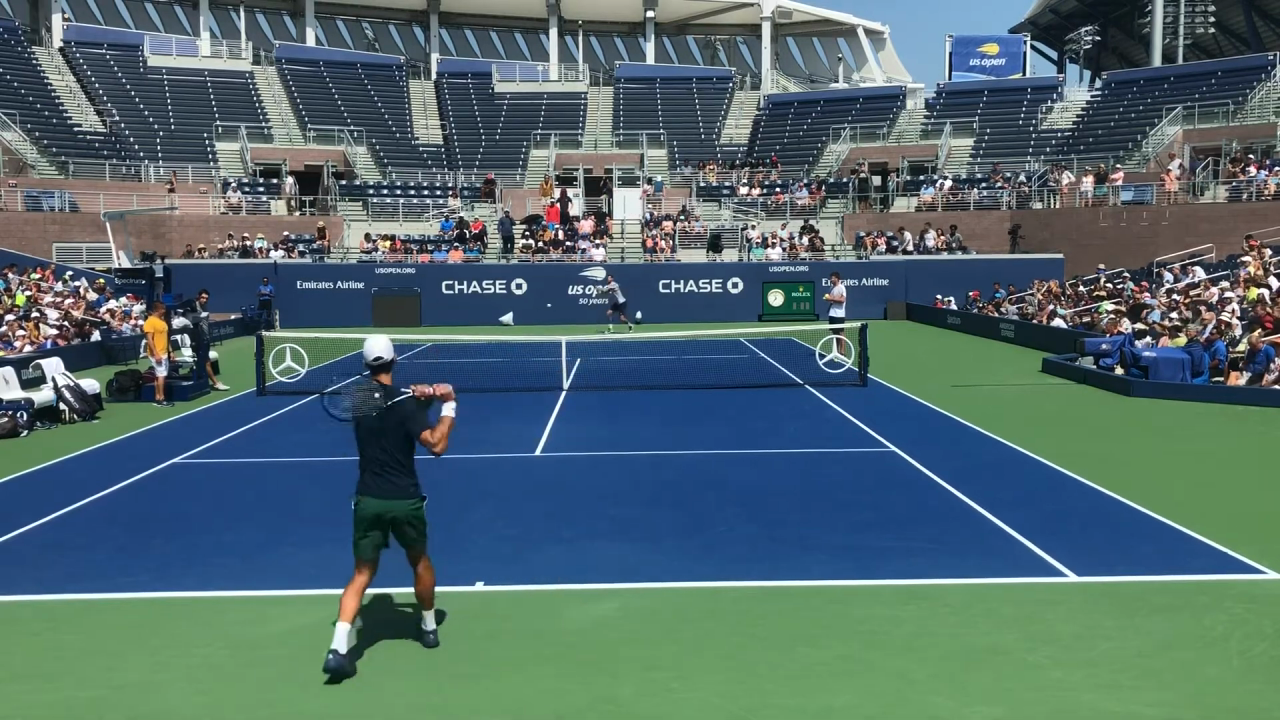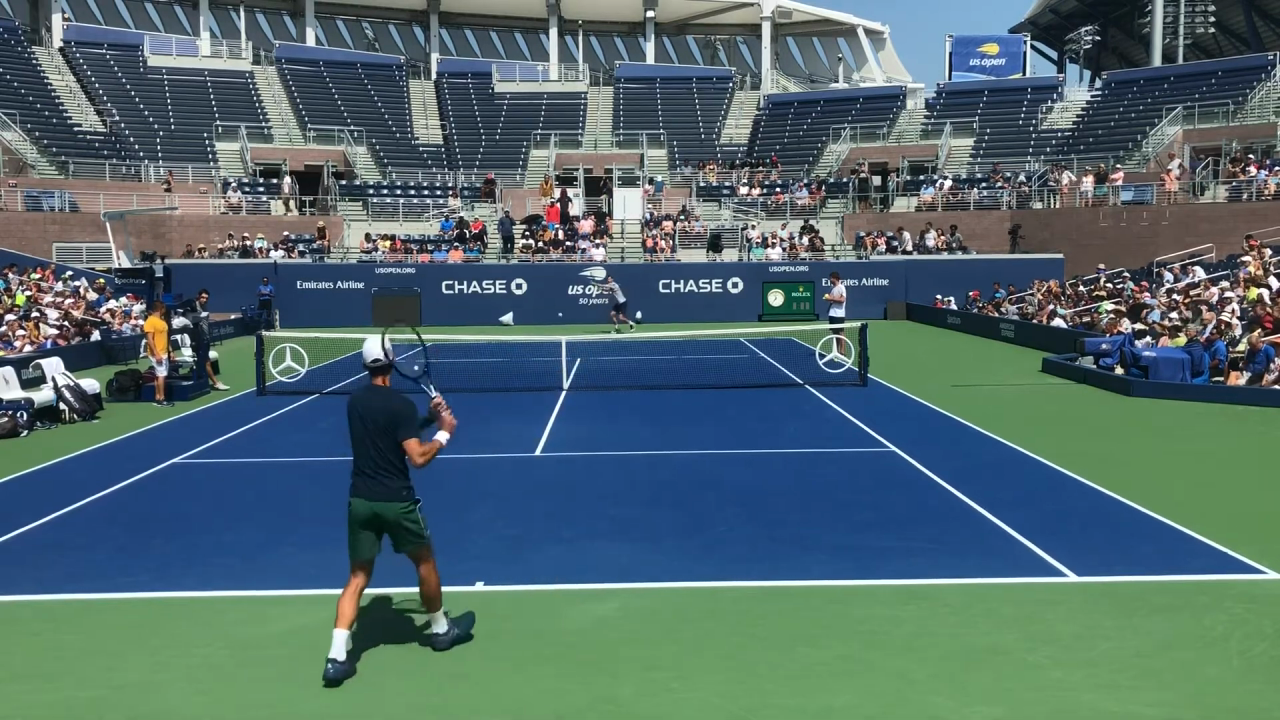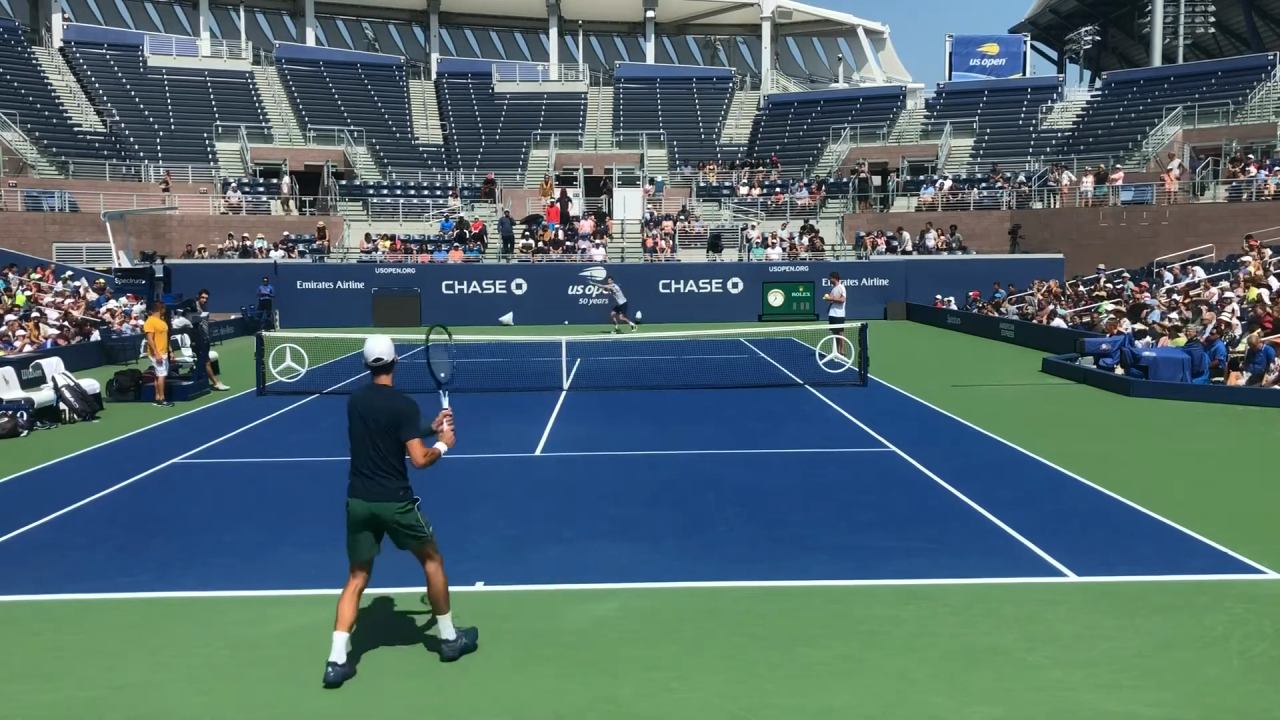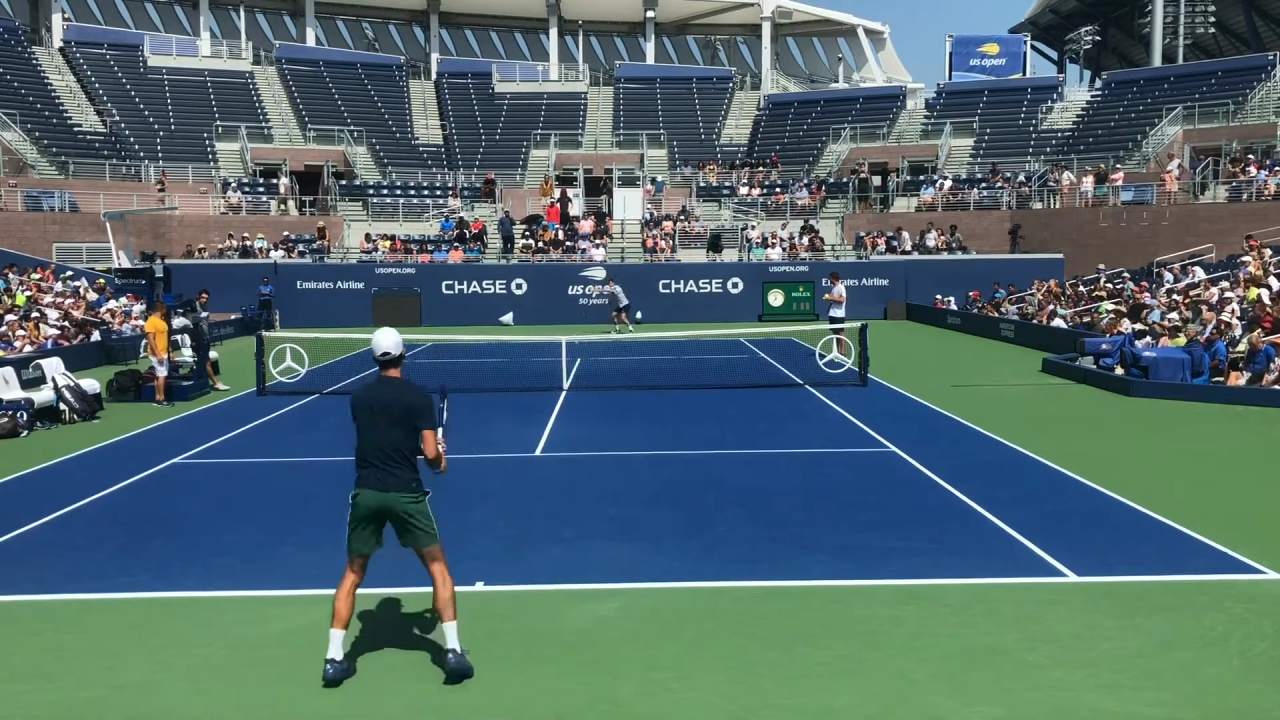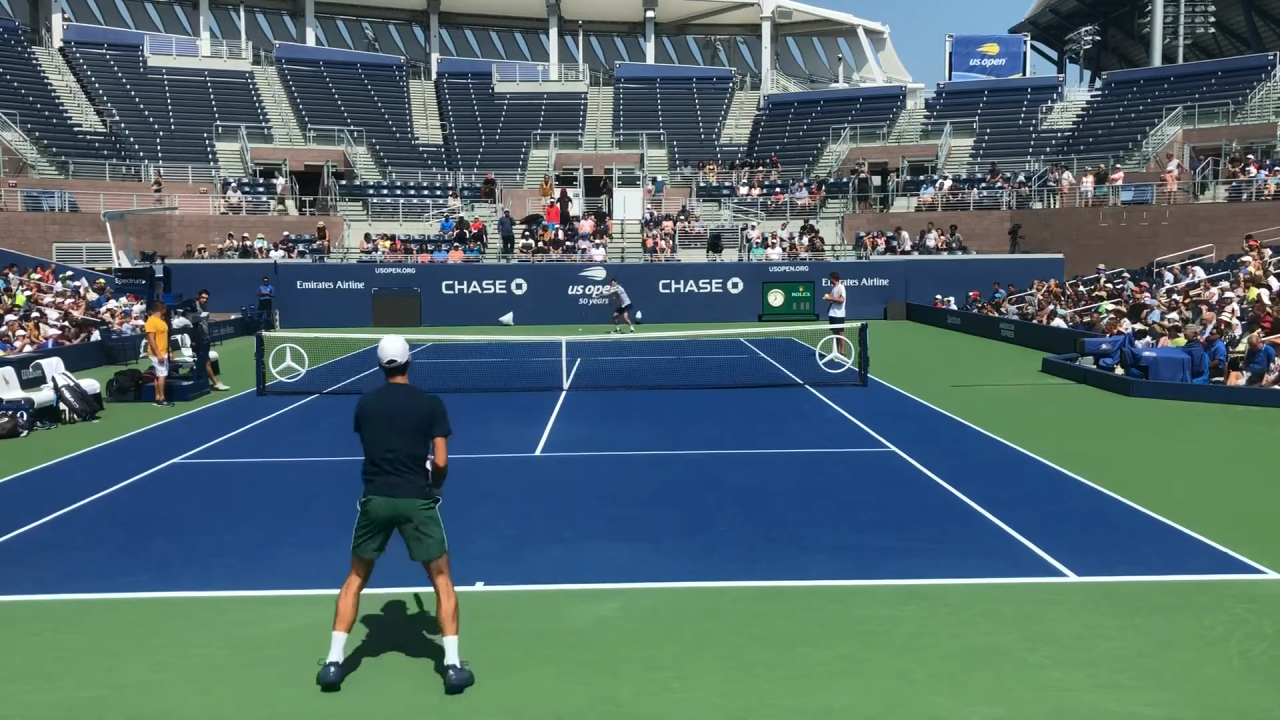
dt=0.1s
person 1, frame 1
right shoulder: (405, 406)
right elbow: (437, 447)
left wrist: (417, 395)
right wrist: (449, 407)
left hip: (368, 500)
right hip: (405, 500)
left knee: (362, 576)
right knee: (420, 560)
left ankle: (338, 650)
right ankle: (429, 627)
person 1, frame 2
left shoulder: (355, 400)
right shoulder: (401, 404)
right elbow: (418, 458)
left wrist: (429, 416)
right wrist: (444, 436)
left hip: (360, 501)
right hip: (397, 501)
left knee: (357, 578)
right knee: (425, 562)
left ankle: (336, 659)
right ankle: (440, 631)
person 1, frame 3
left shoulder: (355, 400)
right shoulder: (404, 404)
right elbow: (419, 459)
left wrist: (429, 429)
right wrist: (443, 444)
left hip: (358, 501)
right hip: (395, 501)
left knee: (357, 579)
right knee: (432, 560)
left ankle: (336, 661)
right ankle: (449, 638)
person 1, frame 4
left shoulder: (359, 396)
right shoulder: (419, 397)
right elbow: (431, 451)
right wrist: (440, 456)
left hip: (366, 493)
right hip: (406, 494)
left knee: (352, 575)
right knee: (438, 568)
left ankle: (334, 660)
right ankle: (452, 652)
person 1, frame 5
left shoulder: (364, 404)
right shoulder: (431, 404)
right elbow: (441, 462)
right wrist: (434, 481)
left hip: (375, 500)
right hip: (417, 502)
left knee: (355, 579)
right knee: (442, 580)
left ankle: (333, 663)
right ankle: (453, 667)
